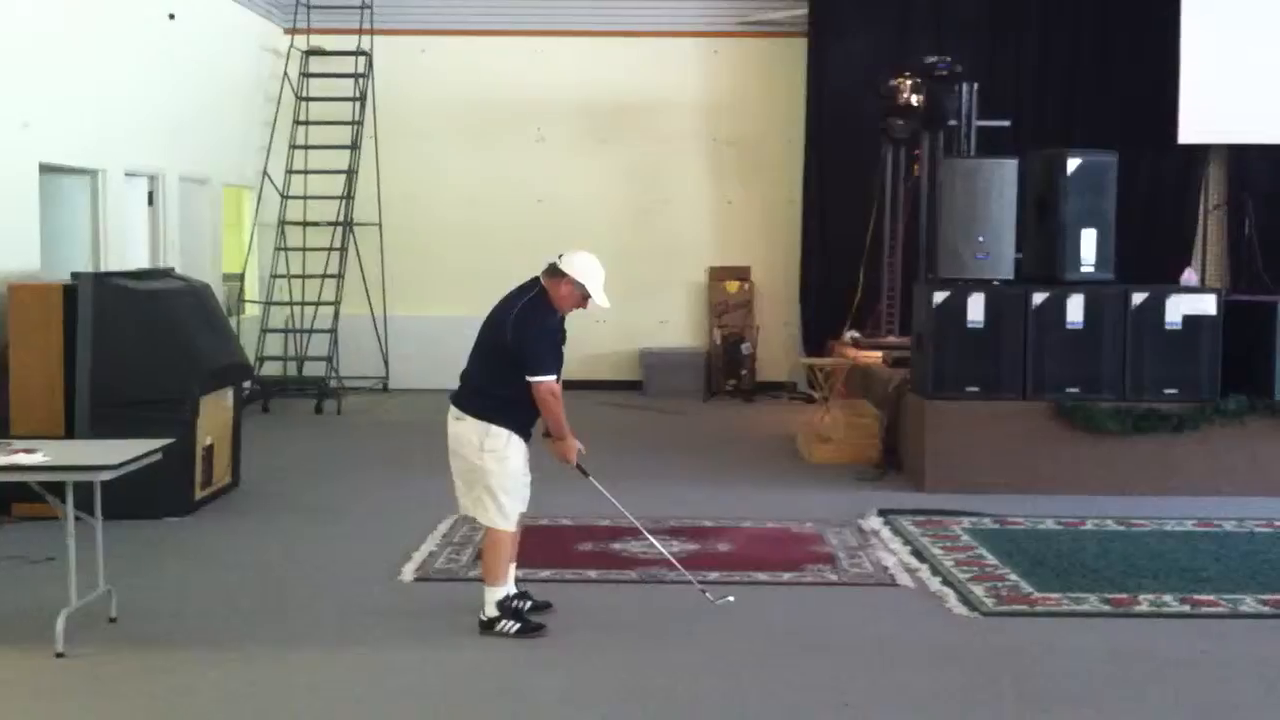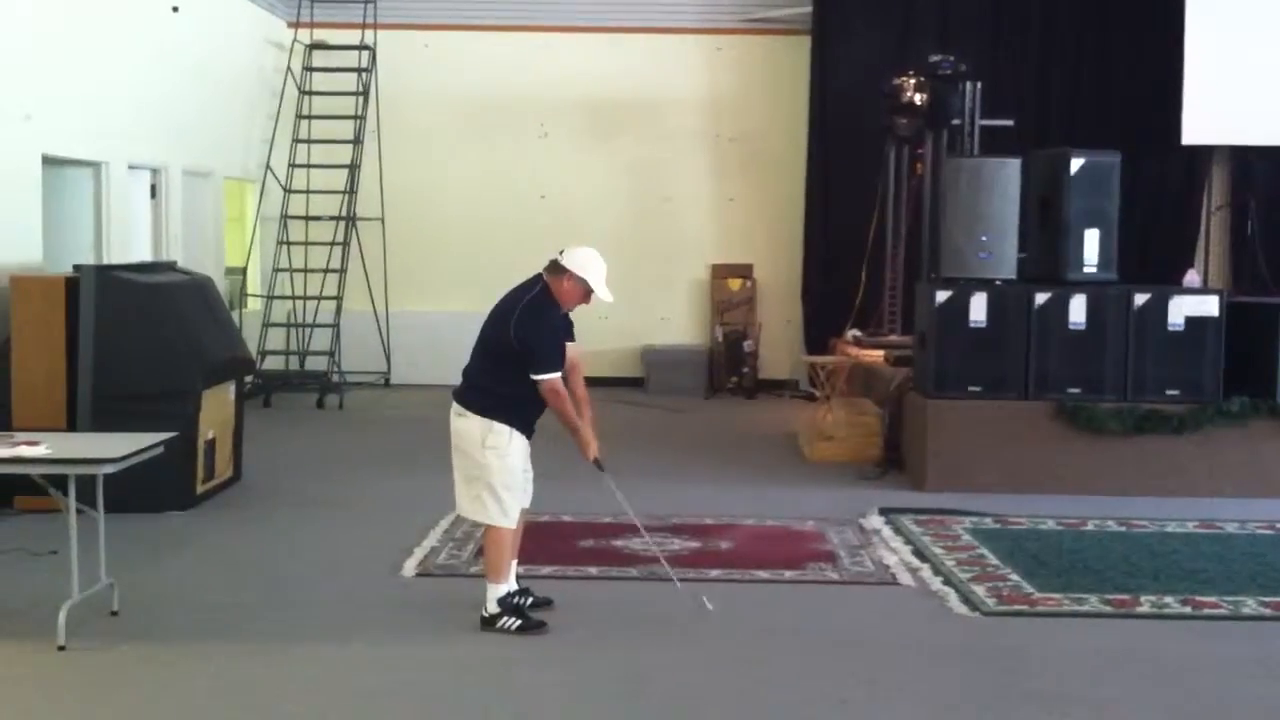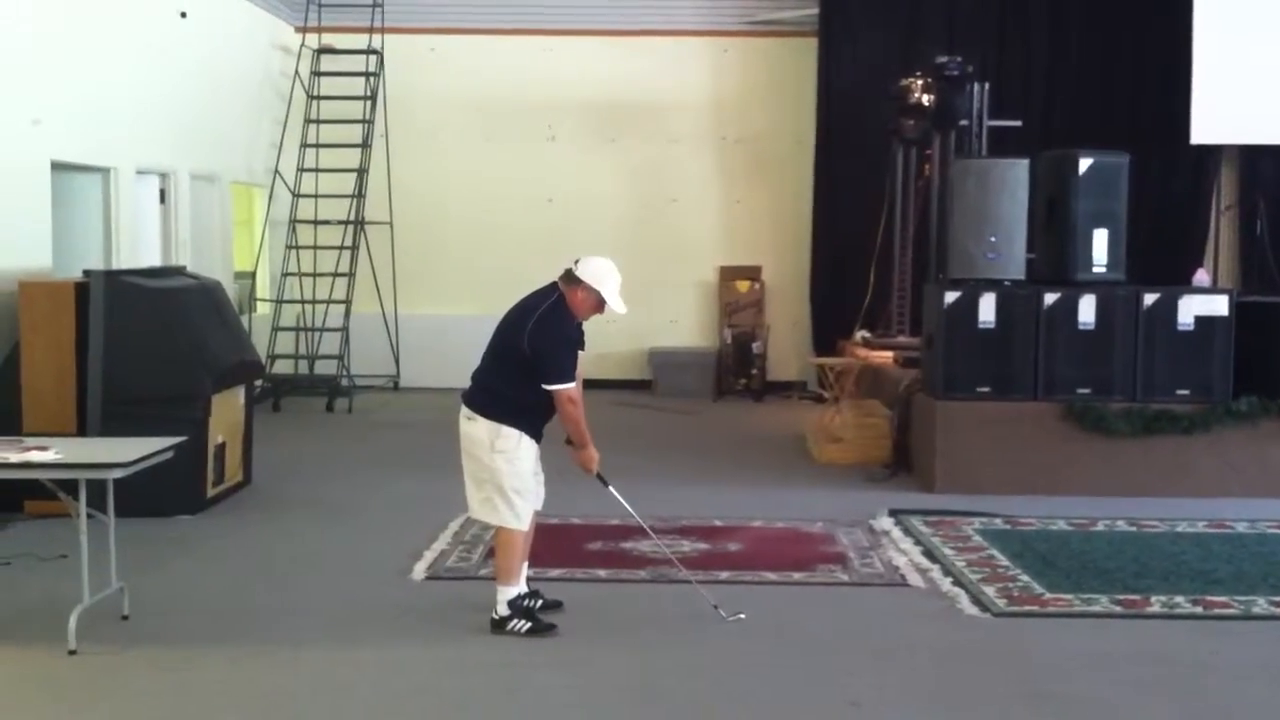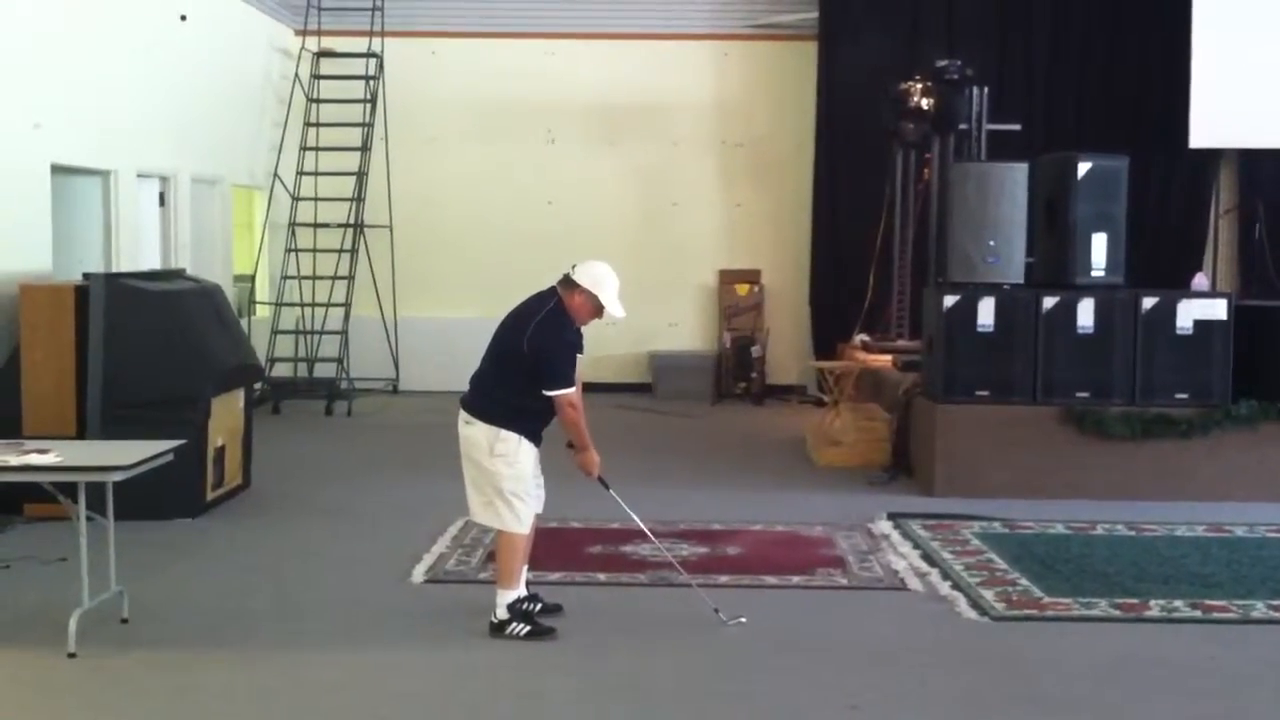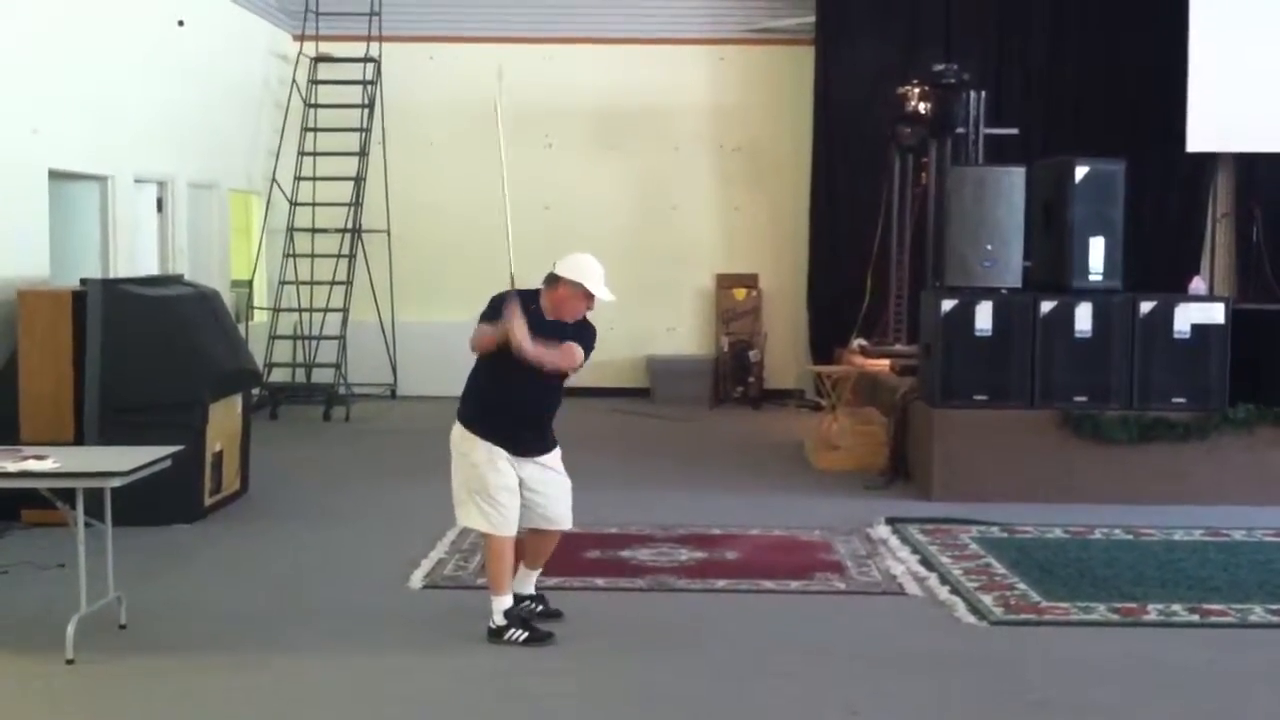
dt=1s
person 1, frame 1
left shoulder: (541, 304)
right shoulder: (534, 317)
left elbow: (550, 382)
right elbow: (545, 391)
left wrist: (561, 434)
right wrist: (563, 438)
left hip: (500, 422)
right hip: (487, 426)
left knee: (512, 510)
right knee: (501, 517)
left ankle: (507, 592)
right ankle: (495, 611)
person 1, frame 2
left shoulder: (548, 303)
right shoulder: (536, 314)
left elbow: (570, 364)
right elbow: (552, 389)
left wrist: (587, 420)
right wrist: (582, 434)
left hip: (505, 419)
right hip: (489, 422)
left knee: (516, 506)
right knee: (502, 513)
left ankle: (509, 588)
right ankle: (496, 607)
person 1, frame 3
left shoulder: (557, 308)
right shoulder: (551, 325)
left elbow: (571, 381)
right elbow: (565, 398)
left wrist: (578, 438)
right wrist: (584, 446)
left hip: (511, 421)
right hip: (497, 425)
left knee: (527, 507)
right knee: (513, 514)
left ankle: (519, 590)
right ankle: (507, 609)
person 1, frame 4
left shoulder: (556, 313)
right shoulder: (550, 329)
left elbow: (571, 385)
right elbow: (565, 402)
left wrist: (580, 441)
right wrist: (586, 449)
left hip: (512, 425)
right hip: (497, 429)
left knee: (528, 511)
right knee: (514, 518)
left ankle: (518, 594)
right ankle: (506, 613)
person 1, frame 5
left shoulder: (581, 331)
right shoulder: (507, 304)
left elbow: (567, 360)
right elbow: (479, 343)
left wrist: (530, 346)
right wrist: (504, 331)
left hip: (538, 444)
right hip: (484, 438)
left knee: (552, 521)
right knee: (501, 526)
left ankle: (523, 592)
right ankle: (502, 618)
